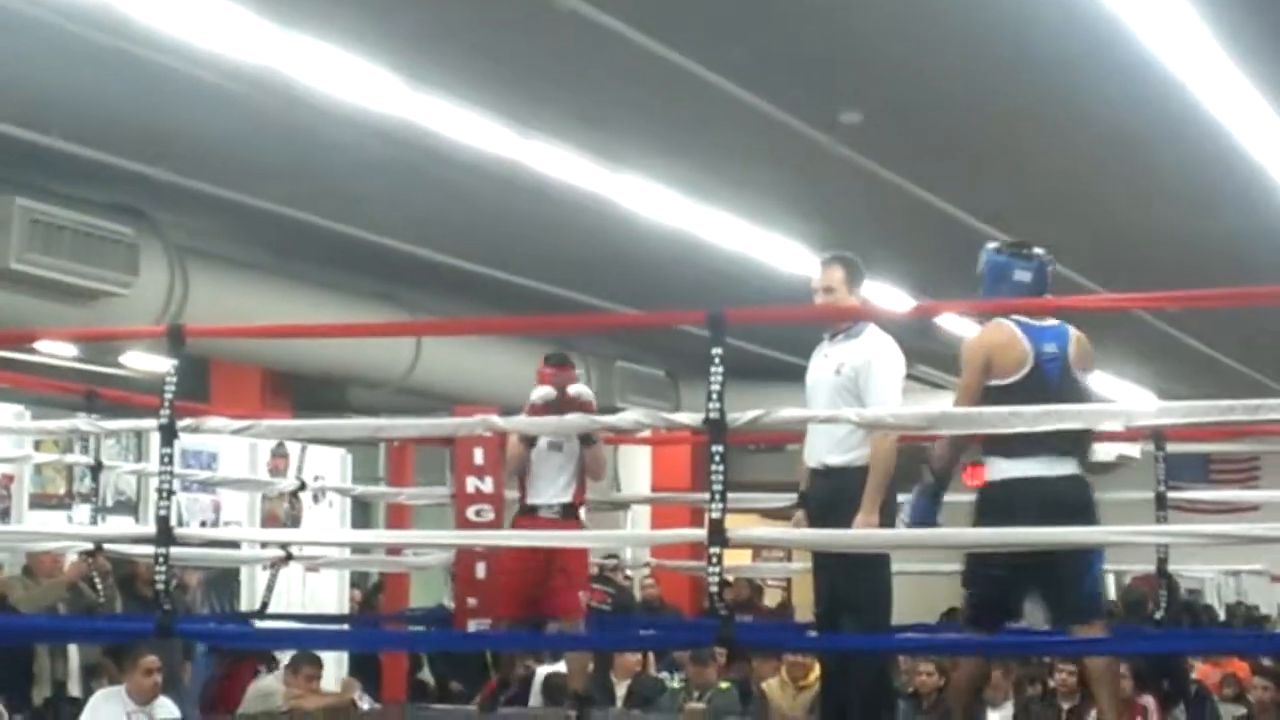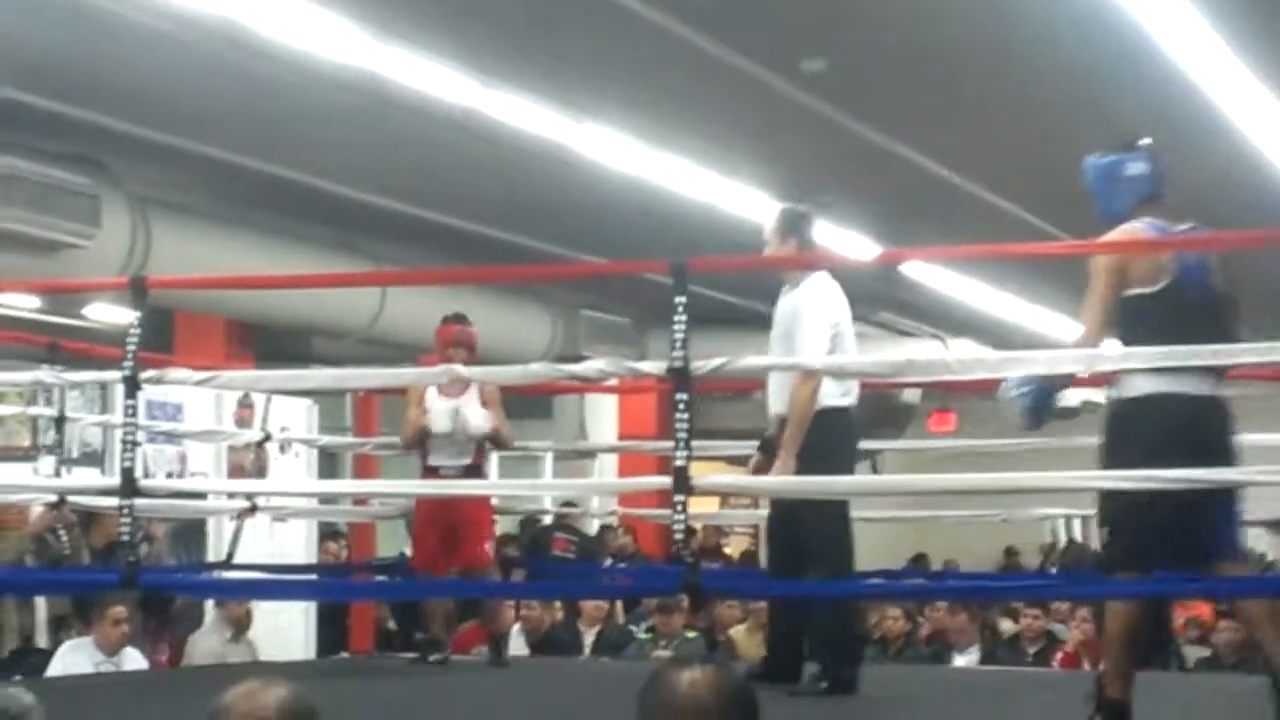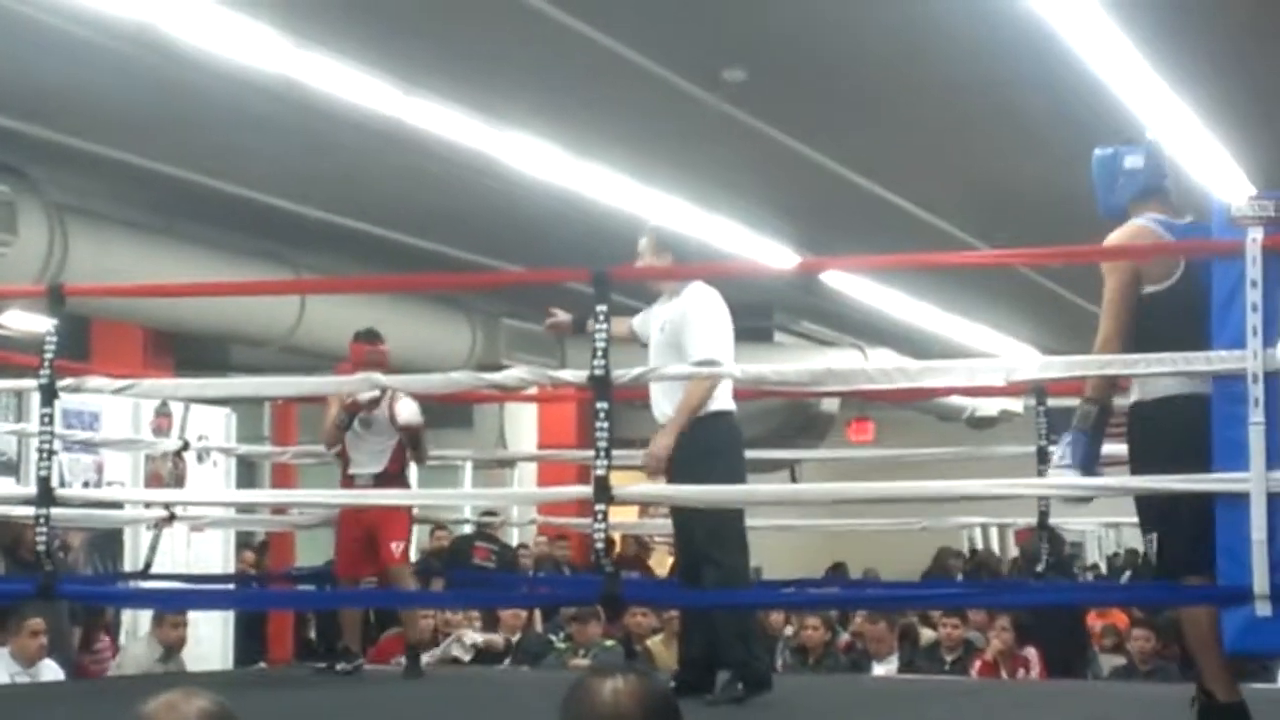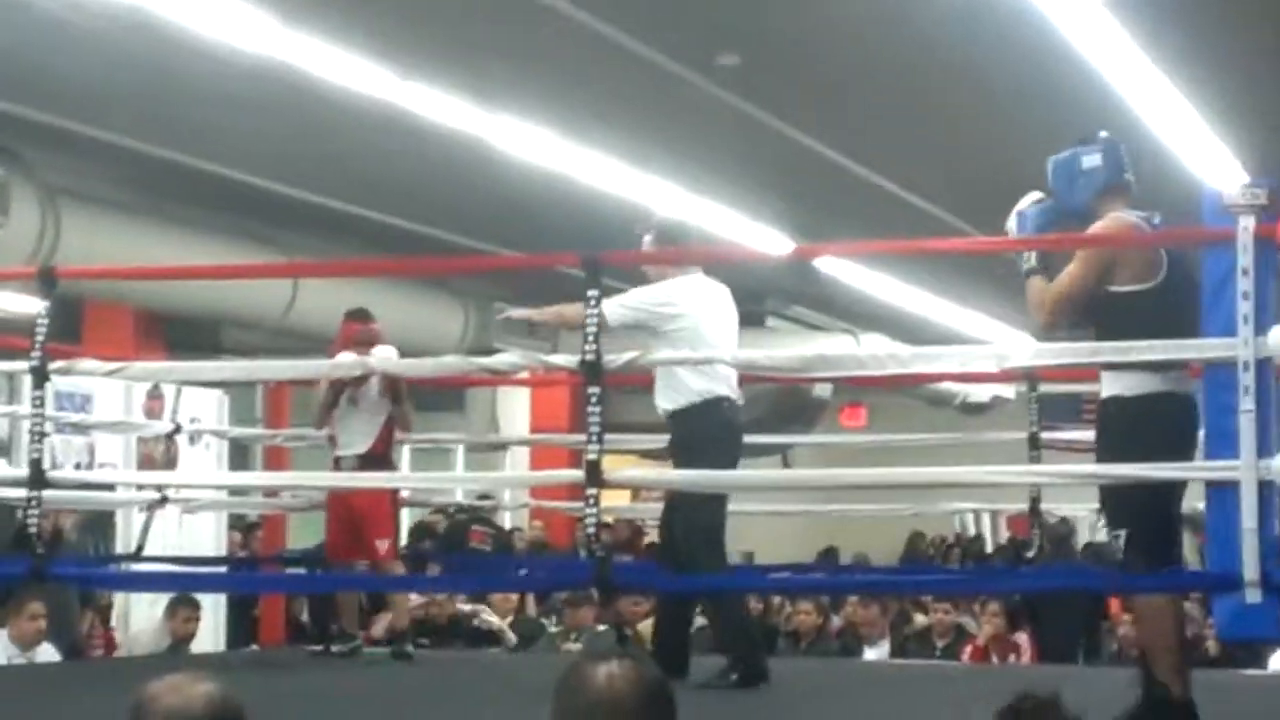
dt=1s
person 1, frame 1
left shoulder: (987, 340)
right shoulder: (1078, 343)
right elbow: (1085, 430)
left wrist: (929, 491)
left hip: (1010, 493)
right hip: (1069, 491)
left knee: (982, 624)
right knee: (1088, 623)
person 1, frame 2
left shoulder: (1120, 244)
right shoulder: (1208, 250)
left elbow: (1092, 337)
right elbow: (1227, 339)
left wrist: (1039, 388)
left hip: (1145, 415)
right hip: (1207, 414)
left knee: (1125, 568)
right knee: (1225, 561)
person 1, frame 3
left shoulder: (1129, 239)
right shoulder: (1205, 237)
left elbow: (1113, 341)
right elbow: (1218, 328)
left wrist: (1085, 425)
left hip: (1164, 412)
right hip: (1215, 408)
left knee: (1185, 569)
right knee: (1206, 562)
person 1, frame 4
left shoulder: (1110, 235)
right shoulder: (1163, 239)
left elbow: (1048, 313)
left wrist: (1032, 256)
left hip: (1134, 411)
right hip: (1173, 406)
left knee: (1144, 565)
right knee: (1151, 557)
person 2, frame 1
left shoulder: (875, 348)
right shoulder: (821, 352)
left elbow: (885, 434)
left wrist: (871, 508)
right wrist: (803, 498)
left hip: (857, 486)
right hip: (825, 488)
left knee: (864, 608)
right knee: (829, 607)
person 2, frame 2
left shoulder: (814, 295)
right shoulder: (795, 296)
left elbow: (810, 378)
left wrist: (786, 451)
right wrist: (769, 446)
left hip: (820, 433)
right hip: (800, 433)
left knee: (824, 550)
right knee: (787, 549)
left ankle: (839, 669)
right ankle: (783, 660)
person 2, frame 3
left shoulder: (699, 300)
right shoulder: (664, 307)
left elbow: (708, 374)
right elbow: (630, 327)
left wrist: (668, 432)
right wrist: (577, 323)
left hip: (709, 437)
right hip: (685, 441)
left knee: (722, 555)
right knee: (691, 559)
left ankle: (749, 670)
right ankle: (697, 670)
person 2, frame 4
left shoulder: (664, 296)
right shoulder: (716, 291)
left elbow: (585, 317)
left wrist: (533, 314)
left hip: (703, 426)
right hip: (710, 424)
left knee: (700, 540)
right knee: (676, 537)
left ankle: (745, 660)
right ankle: (670, 654)
person 3, frame 1
right shoulder: (524, 420)
left elbow: (598, 472)
right elbow: (513, 467)
left hip: (568, 527)
right hip: (528, 524)
left knee: (572, 617)
right knee: (513, 613)
left ankle: (580, 699)
person 3, frame 2
left shoulder: (486, 387)
right shoulder: (421, 386)
left elbow: (506, 439)
right elbow: (407, 441)
left wrist: (492, 431)
right wrist: (424, 429)
left hip: (472, 483)
right hip: (433, 483)
left knee: (484, 566)
right knee: (430, 568)
left ankle: (496, 640)
right ankle: (438, 642)
person 3, frame 3
left shoulder: (398, 399)
right shoulder: (340, 397)
left elbow: (420, 458)
right elbow: (328, 441)
left wrist: (415, 434)
right wrist: (350, 410)
left hip: (391, 492)
right hip: (354, 493)
left knee: (398, 568)
right knee: (348, 575)
left ankle: (413, 650)
right ankle: (351, 653)
person 3, frame 4
left shoulder: (386, 374)
right shoulder: (333, 375)
left elbow: (405, 425)
right elbow: (319, 421)
left wrist: (395, 388)
right wrist: (335, 388)
left hip: (376, 475)
right hip: (342, 474)
left knee: (386, 556)
right knee: (341, 558)
left ankle: (401, 635)
right ankle: (349, 634)
